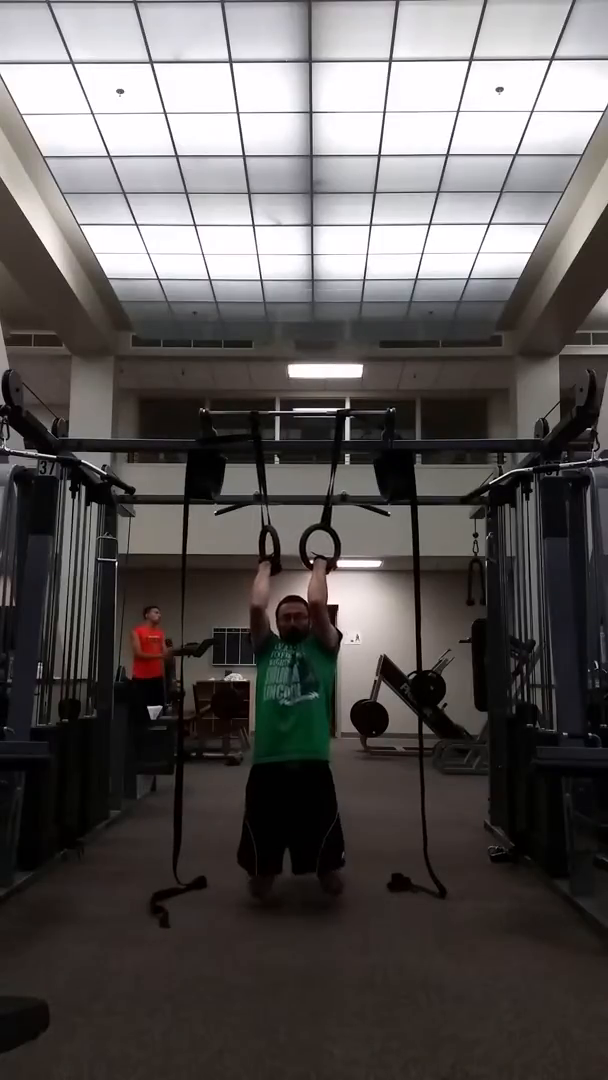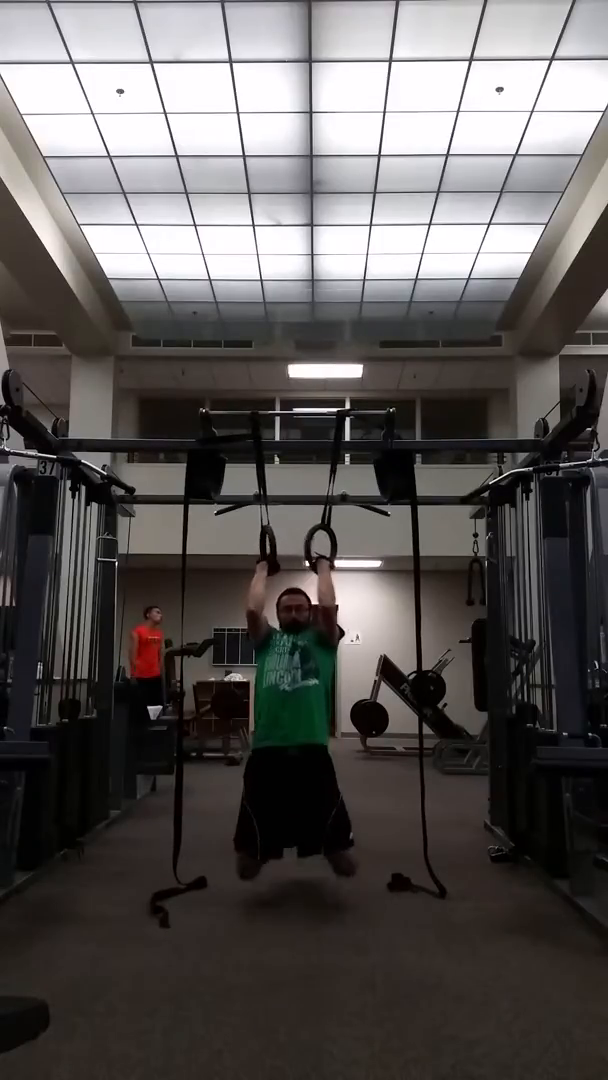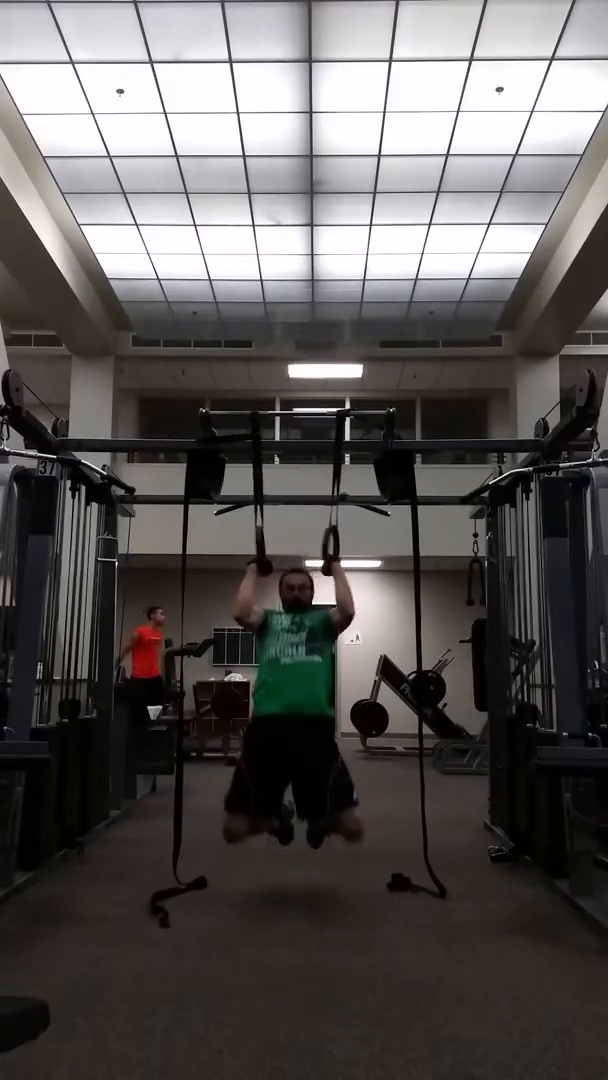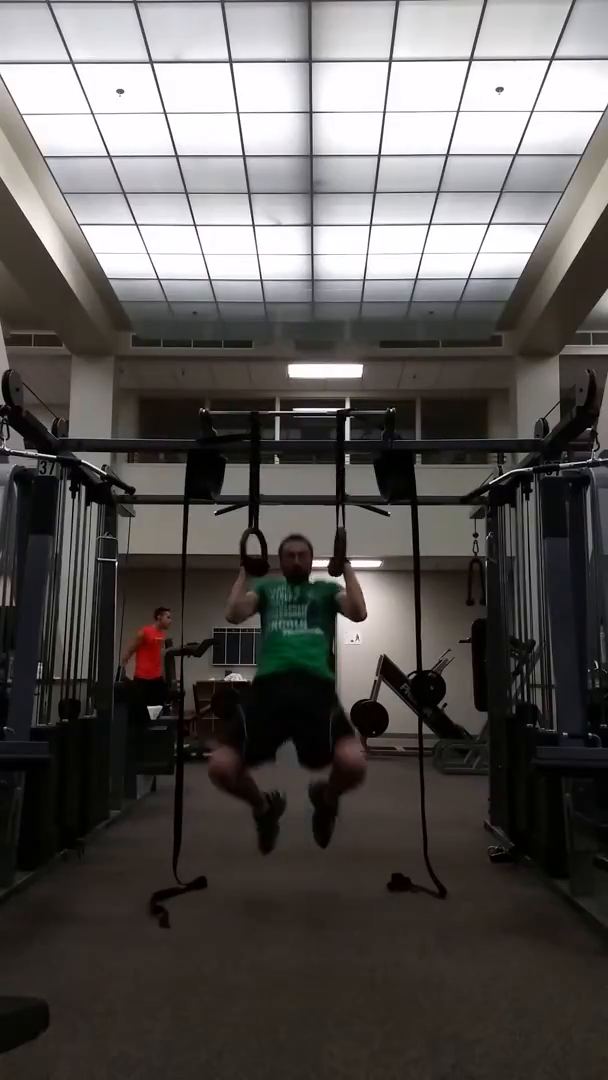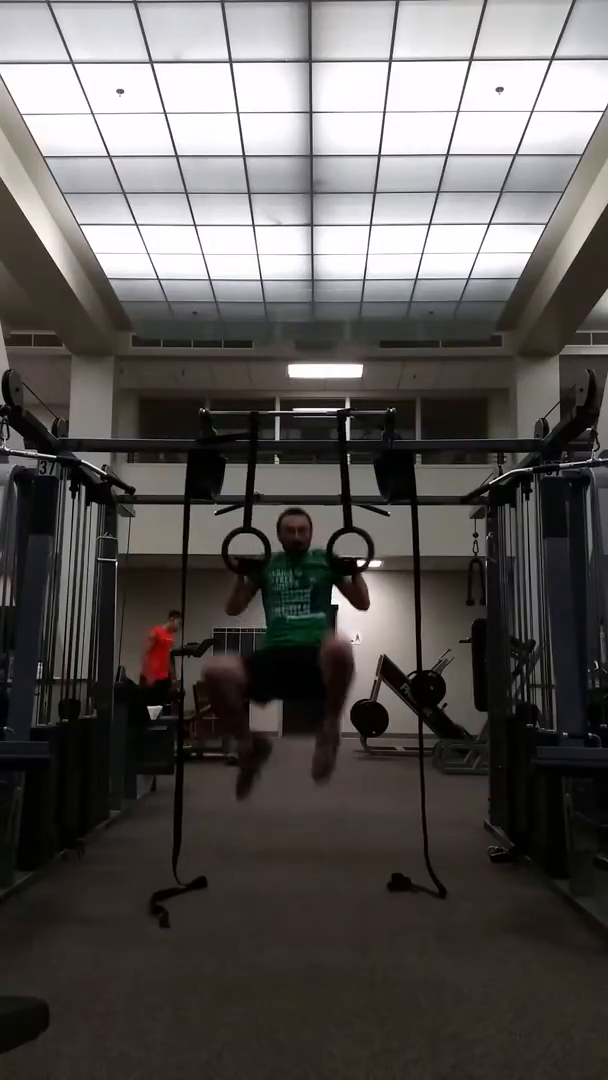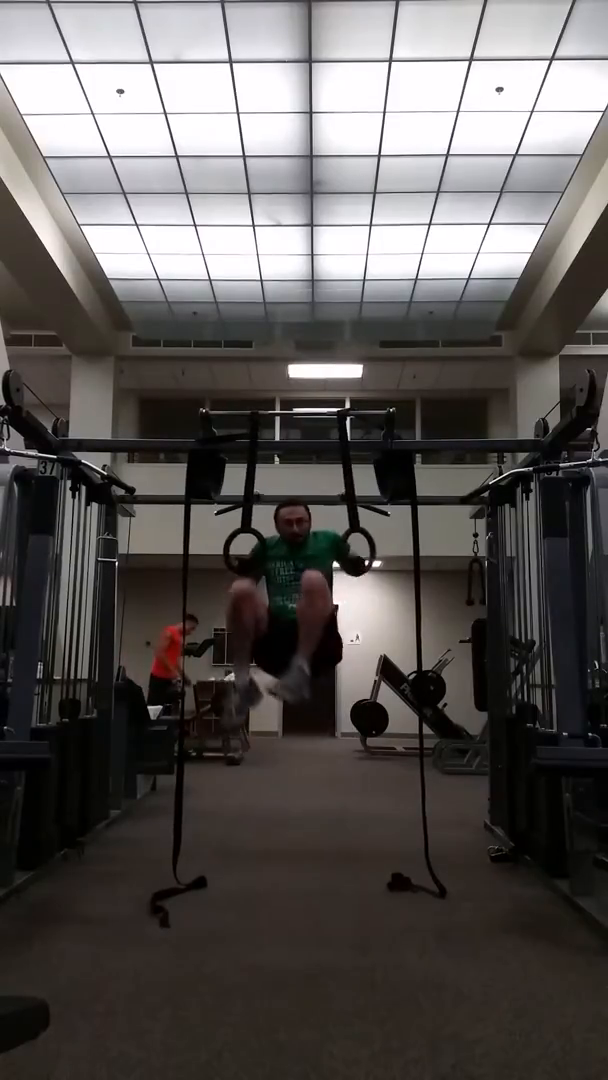
dt=0.2s
person 1, frame 1
left shoulder: (323, 647)
right shoulder: (267, 648)
left elbow: (318, 604)
right elbow: (257, 607)
left wrist: (320, 566)
right wrist: (265, 568)
left hip: (312, 769)
right hip: (267, 769)
left knee: (331, 884)
right knee: (260, 886)
left ankle: (322, 864)
right ankle: (268, 867)
person 1, frame 2
left shoulder: (323, 640)
right shoulder: (267, 641)
left elbow: (327, 606)
right elbow: (253, 610)
left wrist: (324, 567)
right wrist: (262, 569)
left hip: (312, 755)
right hip: (267, 756)
left knee: (344, 864)
right knee: (248, 868)
left ankle: (324, 842)
right ankle: (277, 835)
person 1, frame 3
left shoulder: (324, 621)
right shoulder: (267, 621)
left elbow: (348, 611)
right elbow: (241, 613)
left wrist: (336, 568)
right wrist: (252, 571)
left hip: (314, 726)
right hip: (266, 726)
left knee: (351, 828)
right knee: (235, 830)
left ankle: (322, 819)
right ankle: (276, 818)
person 1, frame 4
left shoulder: (326, 590)
right shoulder: (266, 587)
left elbow: (358, 613)
right elbow: (234, 615)
left wrist: (346, 567)
right wrist: (245, 571)
left hip: (316, 687)
right hip: (269, 687)
left knee: (352, 764)
right knee: (221, 768)
left ankle: (325, 797)
right ankle: (264, 805)
person 1, frame 5
left shoulder: (326, 560)
right shoulder: (265, 564)
left elbow: (362, 602)
right elbow: (233, 608)
left hip: (317, 655)
right hip: (274, 655)
left knee: (339, 648)
right knee: (217, 671)
left ankle: (329, 729)
right ankle: (250, 745)
person 1, frame 6
left shoulder: (329, 541)
right shoulder: (266, 548)
left elbow: (357, 569)
right elbow: (247, 585)
left wrist: (356, 557)
right wrist: (244, 565)
left hip: (320, 642)
right hip: (276, 636)
left knee: (313, 578)
right knee: (241, 590)
left ankle: (302, 669)
right ankle: (243, 682)
